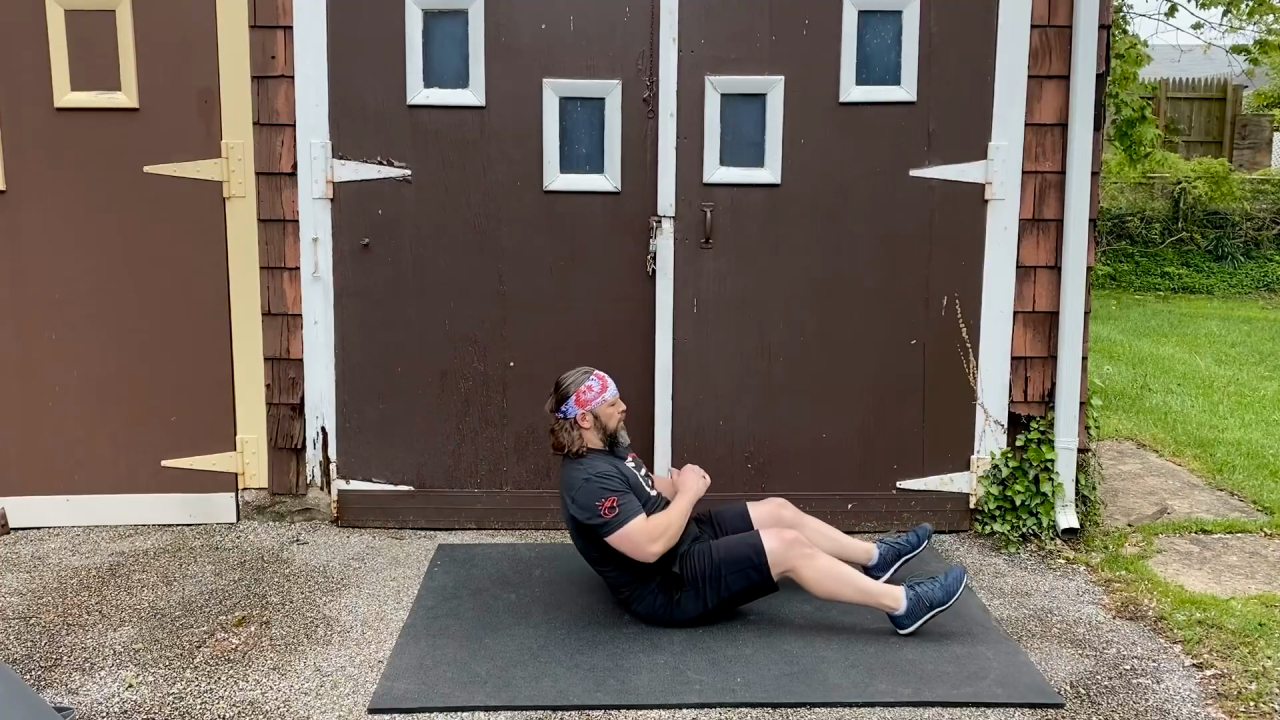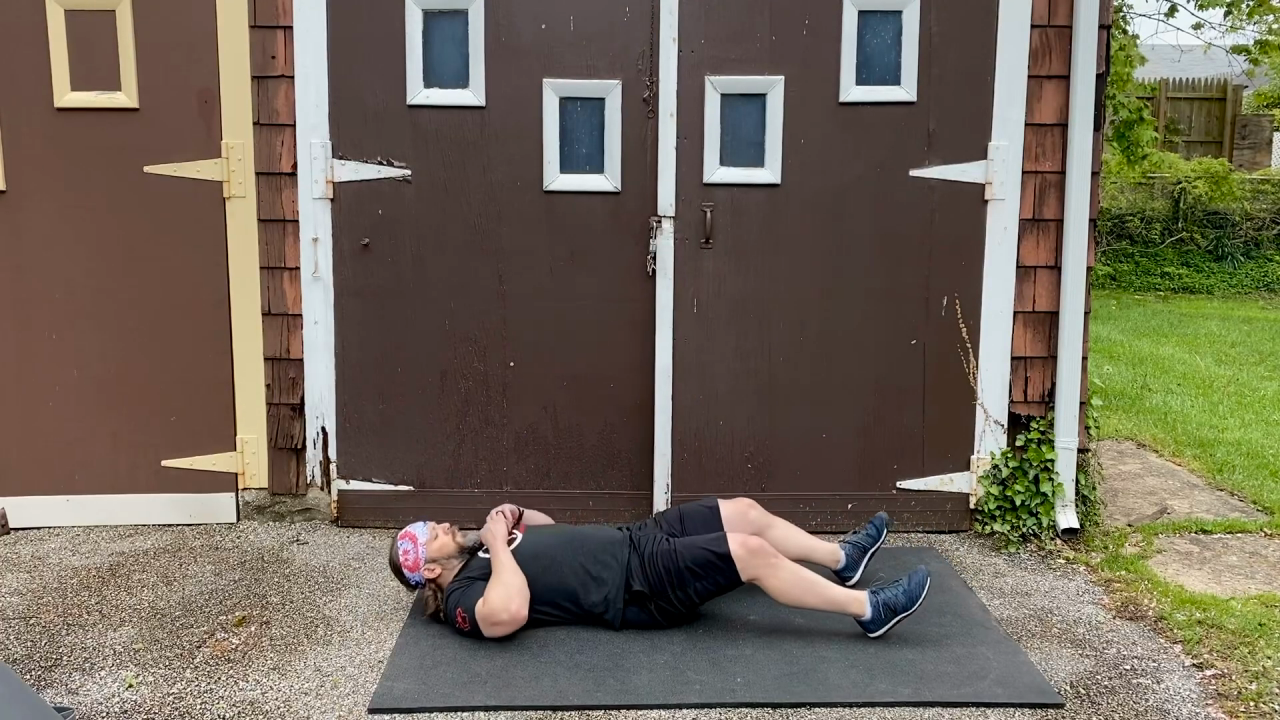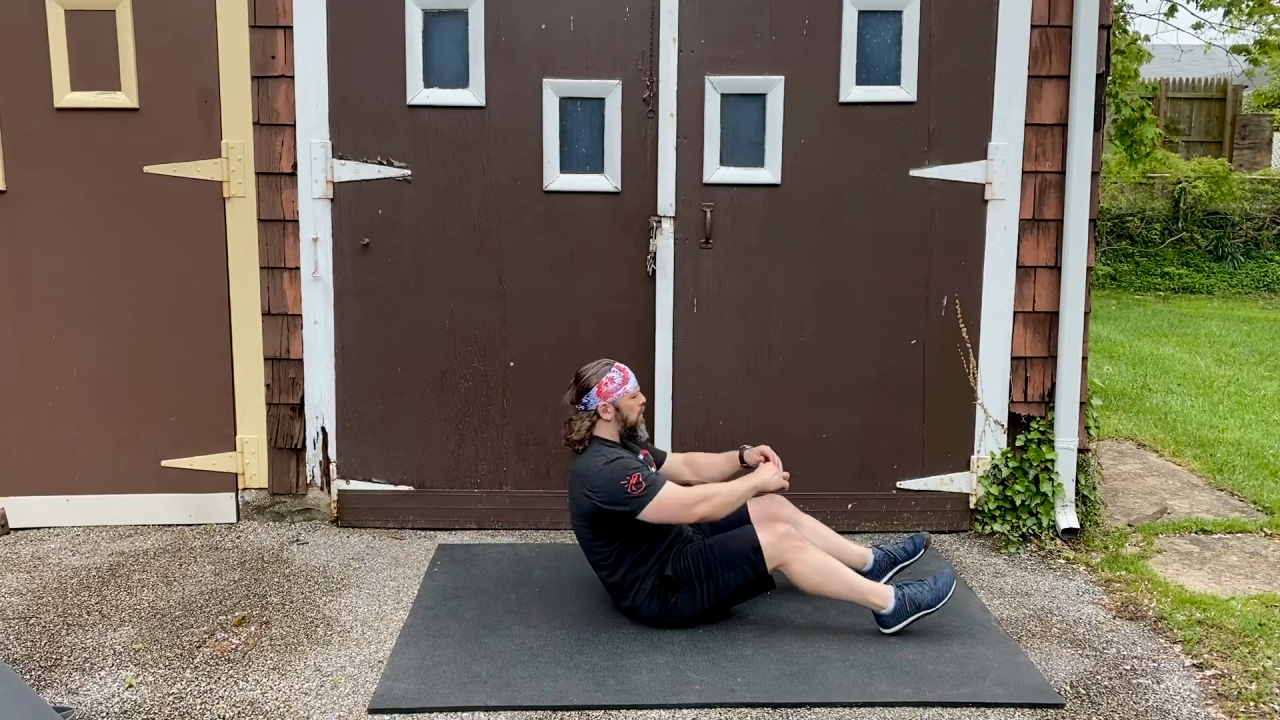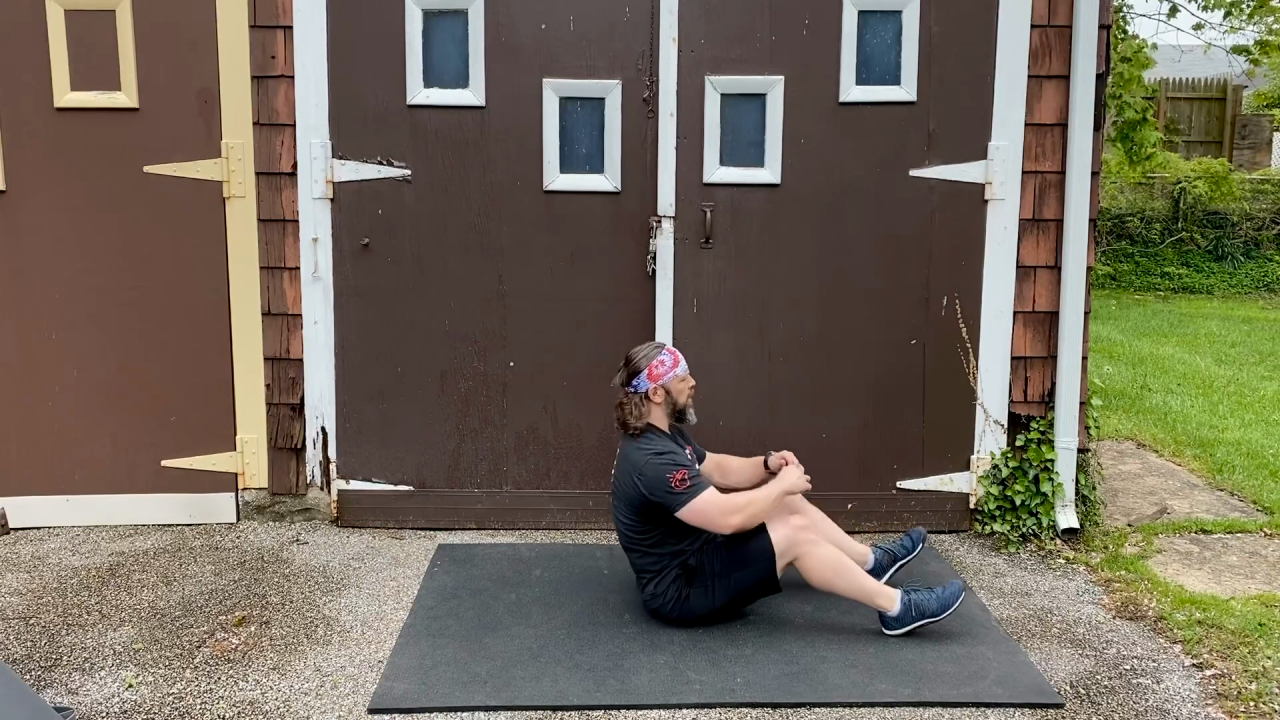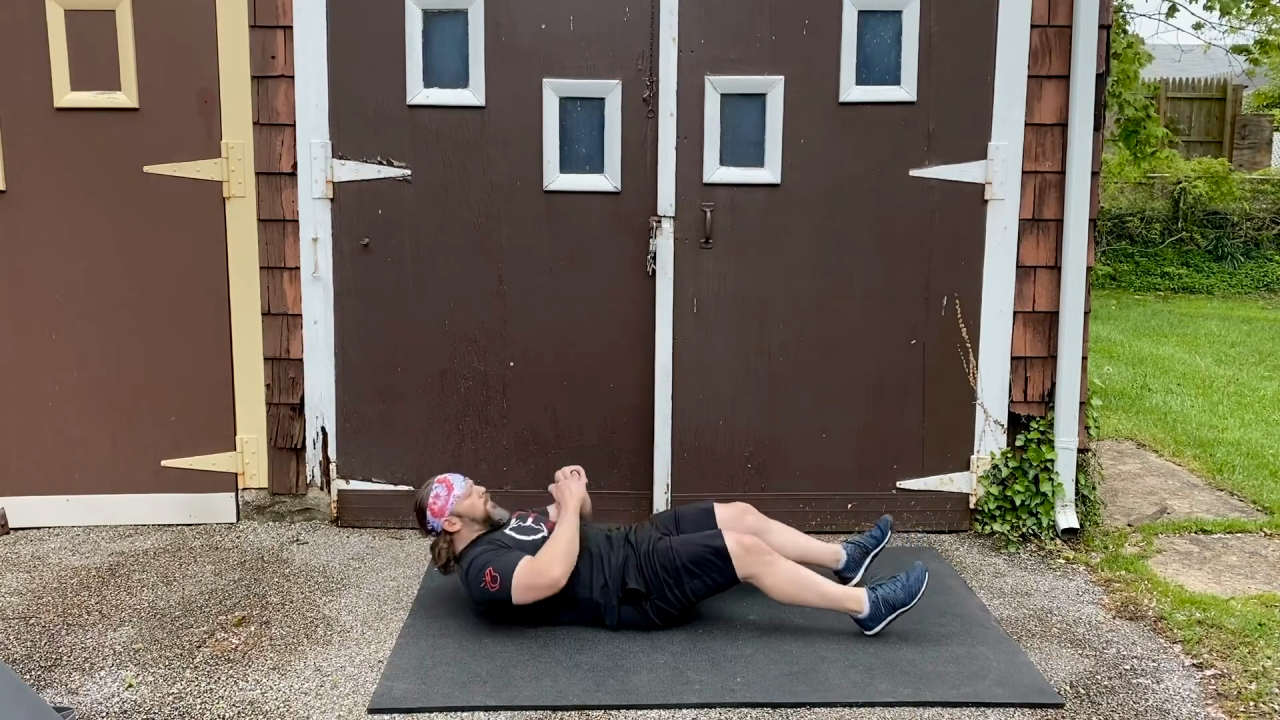
dt=1s
person 1, frame 1
left shoulder: (604, 450)
right shoulder: (590, 480)
right elbow: (649, 545)
left wrist: (677, 484)
right wrist: (689, 493)
left hip: (685, 544)
right hip: (666, 590)
left knee: (778, 511)
right knee: (788, 545)
left ankle: (875, 558)
right ankle: (901, 605)
person 1, frame 2
left shoulder: (480, 553)
right shoulder: (465, 597)
left elbow: (548, 529)
right elbow: (509, 612)
left wrist: (519, 517)
right wrist: (499, 546)
left hip: (634, 542)
right hip: (636, 587)
left knee: (746, 511)
right knee: (753, 552)
left ankle: (841, 558)
right ankle: (866, 609)
person 1, frame 3
left shoulder: (620, 446)
right shoulder: (604, 471)
left elbow: (687, 468)
right elbow: (694, 506)
left wrist: (743, 457)
right wrist: (756, 482)
left hip: (675, 549)
right hip: (661, 591)
left knee: (775, 509)
right knee: (781, 540)
left ankle: (871, 562)
right ankle: (890, 605)
person 1, frame 4
left shoulder: (660, 434)
right shoulder: (652, 460)
left elbow: (716, 469)
right elbow: (730, 519)
left wrist: (769, 463)
right wrist: (781, 485)
left hip: (690, 556)
right hip: (679, 590)
left knee: (782, 501)
right knee: (796, 532)
left ankle: (870, 562)
right ankle: (895, 608)
person 1, frame 5
left shoulder: (498, 526)
right shoulder: (482, 565)
left elbow: (567, 523)
right elbow: (550, 575)
left wrist: (573, 496)
right wrist: (569, 505)
left hip: (629, 547)
right hip: (631, 592)
left knee: (738, 514)
right knee: (747, 550)
left ankle: (843, 559)
right ankle: (864, 607)
